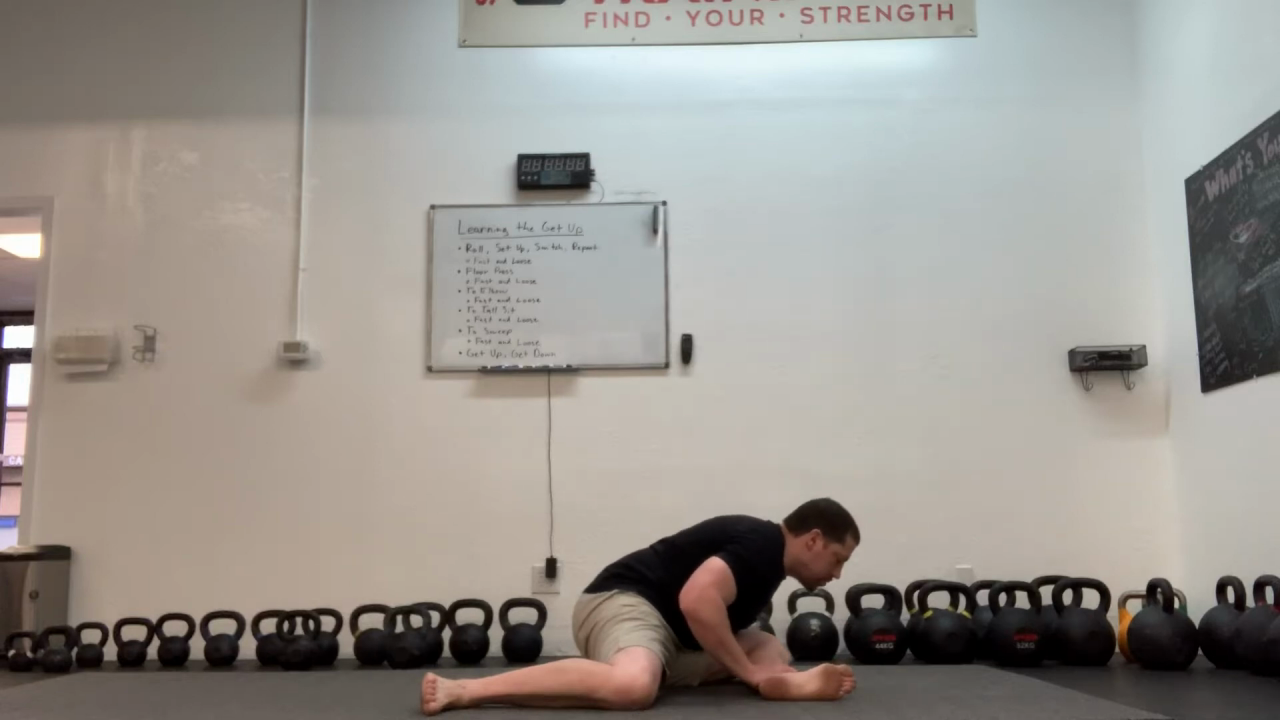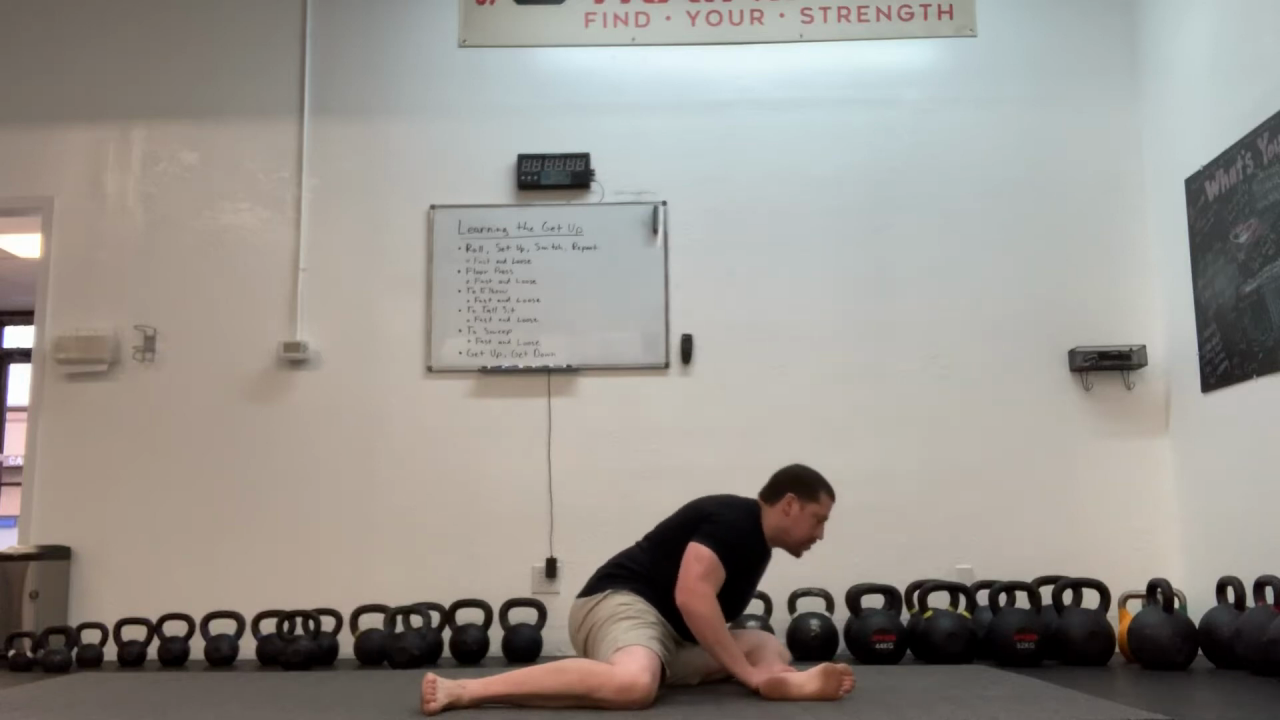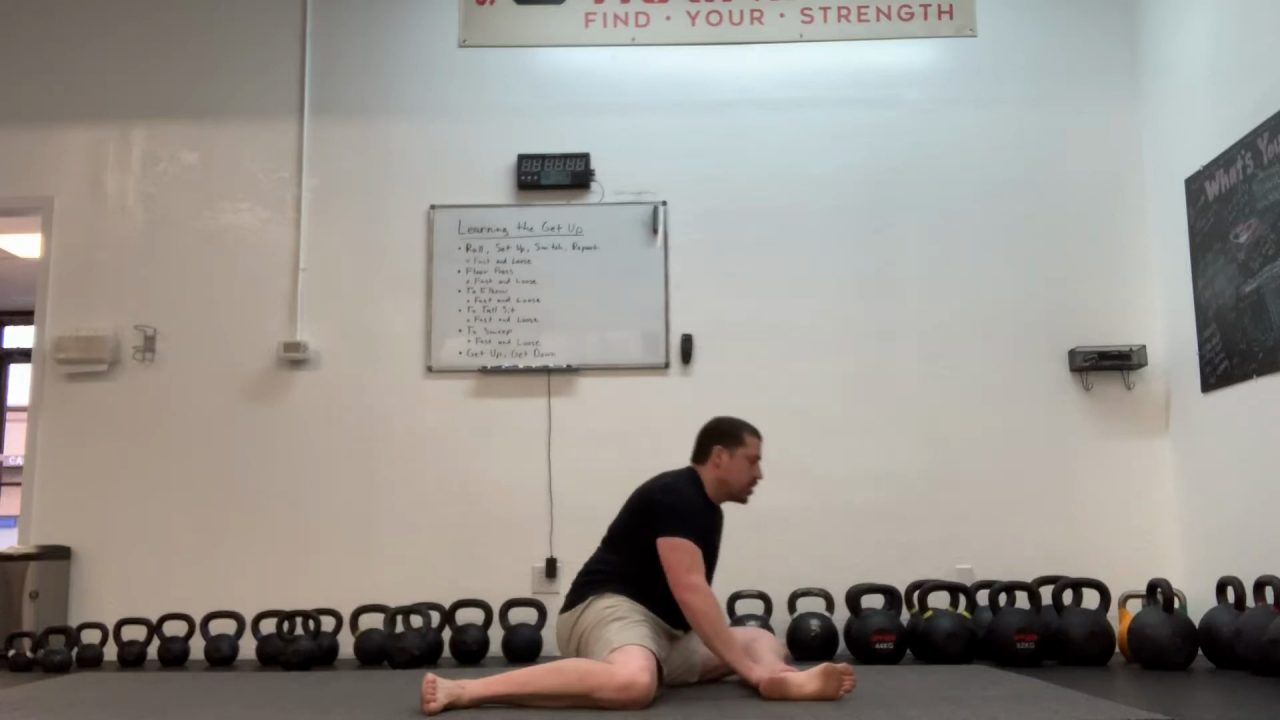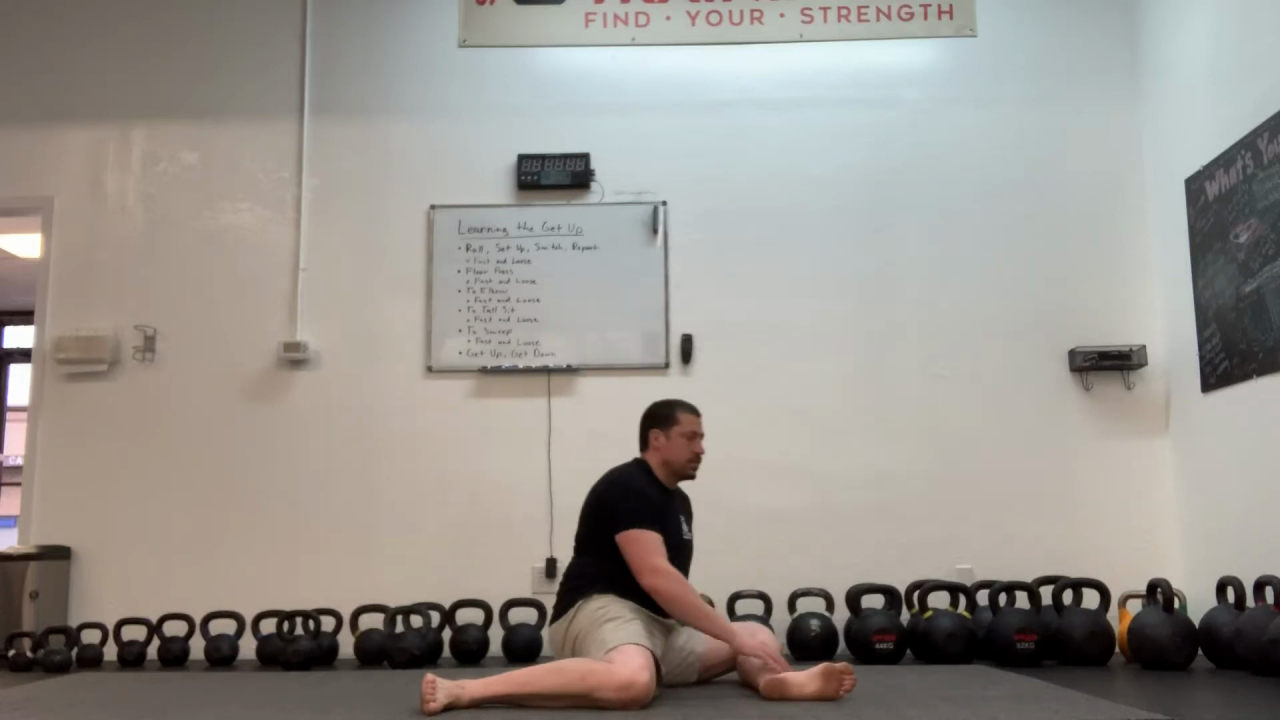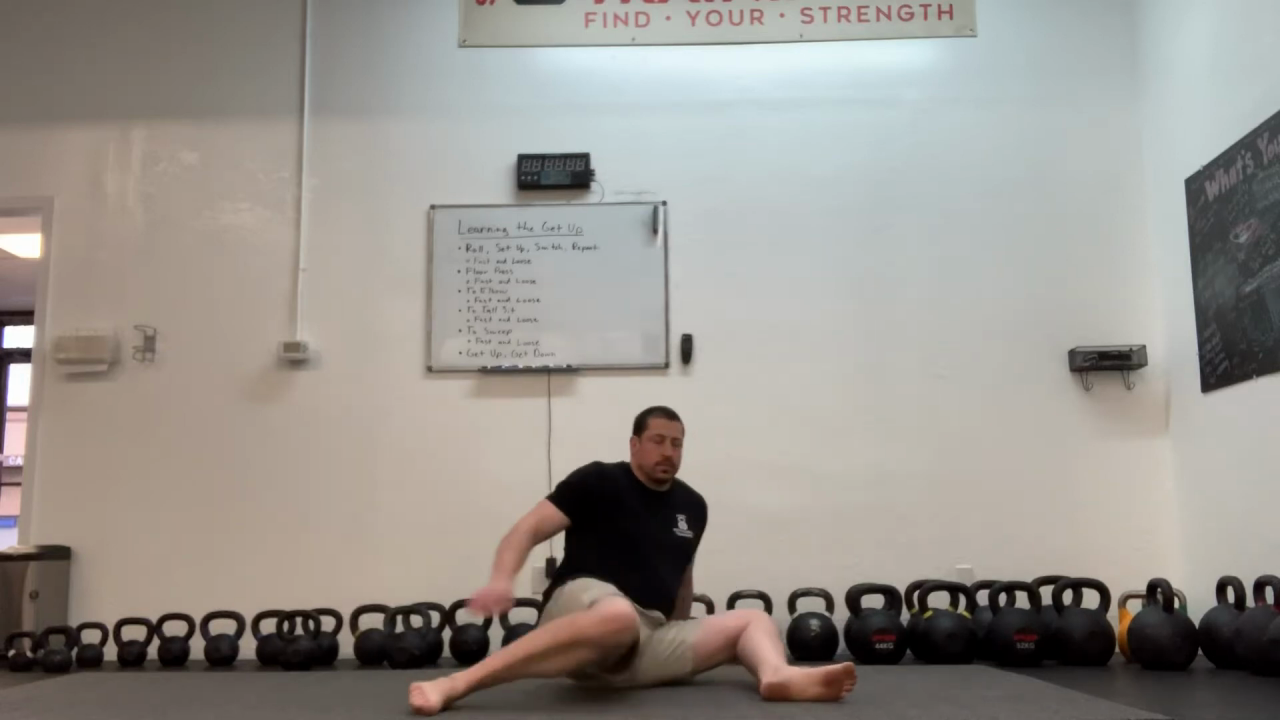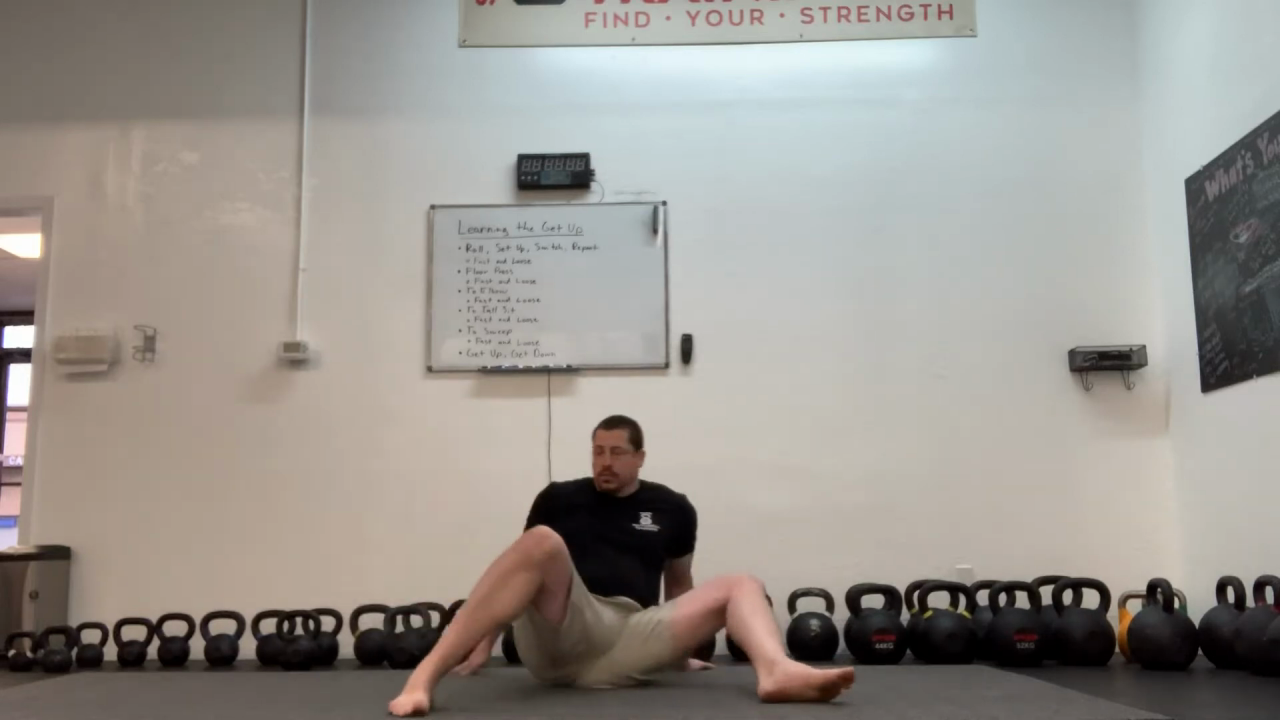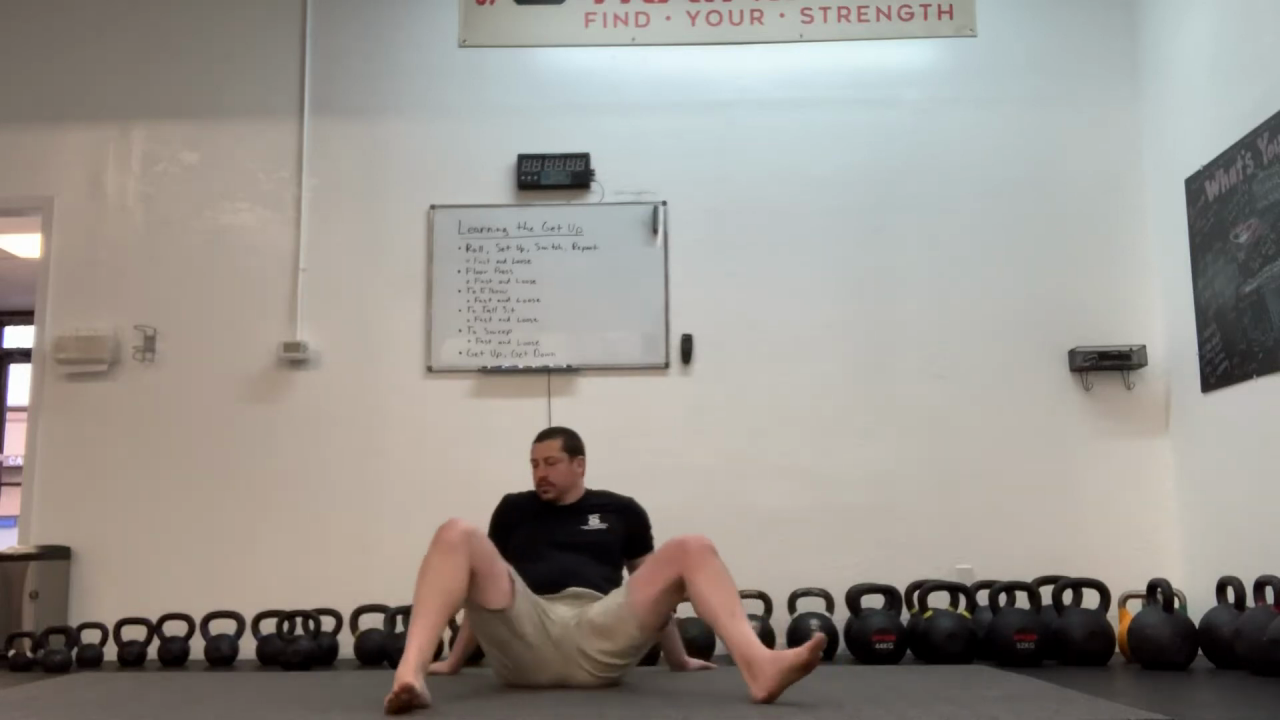
dt=0.4s
person 1, frame 1
left shoulder: (768, 556)
right shoulder: (760, 544)
right elbow: (697, 601)
left wrist: (770, 672)
right wrist: (752, 672)
right hip: (623, 602)
left knee: (773, 650)
right knee: (632, 685)
right ankle: (461, 690)
person 1, frame 2
left shoulder: (758, 541)
right shoulder: (733, 519)
left elbow: (710, 614)
right elbow: (693, 596)
right wrist: (749, 672)
right hip: (621, 604)
left knee: (770, 647)
right knee: (632, 684)
right ankle: (462, 690)
person 1, frame 3
left shoulder: (707, 507)
right shoulder: (677, 496)
left elbow: (692, 593)
right elbow: (689, 590)
right wrist: (748, 669)
right hip: (608, 609)
left knee: (761, 639)
right knee: (632, 684)
left ankle: (784, 681)
right ankle: (462, 690)
person 1, frame 4
left shoulder: (678, 500)
right shoulder: (628, 486)
right elbow: (655, 576)
right wrist: (736, 638)
right hip: (602, 611)
left knee: (759, 634)
right knee: (632, 684)
left ankle: (777, 679)
right ankle: (463, 690)
person 1, frame 5
left shoulder: (691, 506)
right shoulder: (599, 482)
right elbow: (527, 532)
left wrist: (686, 647)
right wrist: (503, 578)
left hip: (650, 637)
right hip: (586, 613)
left knee: (754, 618)
right knee: (618, 616)
left ankle: (779, 676)
person 1, frame 6
left shoulder: (672, 508)
right shoulder: (559, 498)
left elbow: (679, 585)
right elbow: (520, 570)
left wrist: (682, 654)
right wrist: (481, 648)
left hip: (628, 643)
right hip: (558, 638)
left knee: (741, 584)
right knee: (544, 541)
left ankle: (776, 671)
right ankle: (426, 675)
person 1, frame 7
left shoulder: (620, 511)
right shoulder: (514, 510)
left elbow: (655, 587)
right elbow: (486, 586)
left wrist: (677, 655)
right wrist: (454, 659)
left hip: (601, 638)
right hip: (528, 637)
left knee: (693, 546)
right knee: (457, 534)
left ankle: (759, 668)
right ankle: (413, 673)
